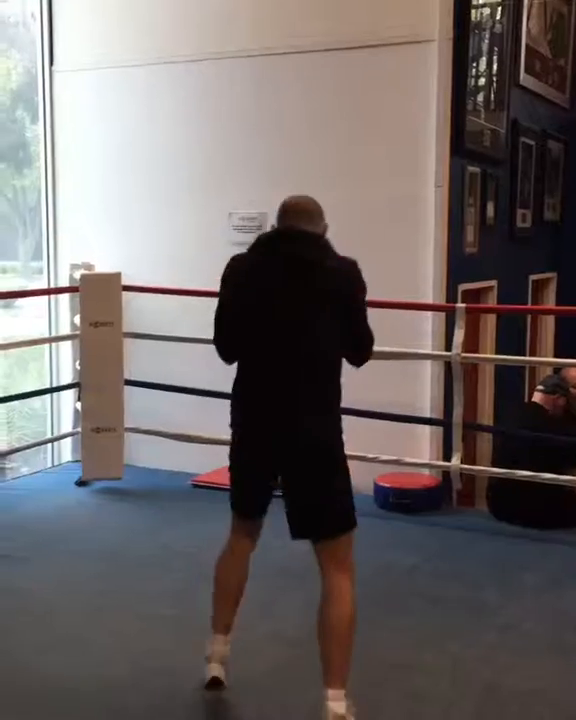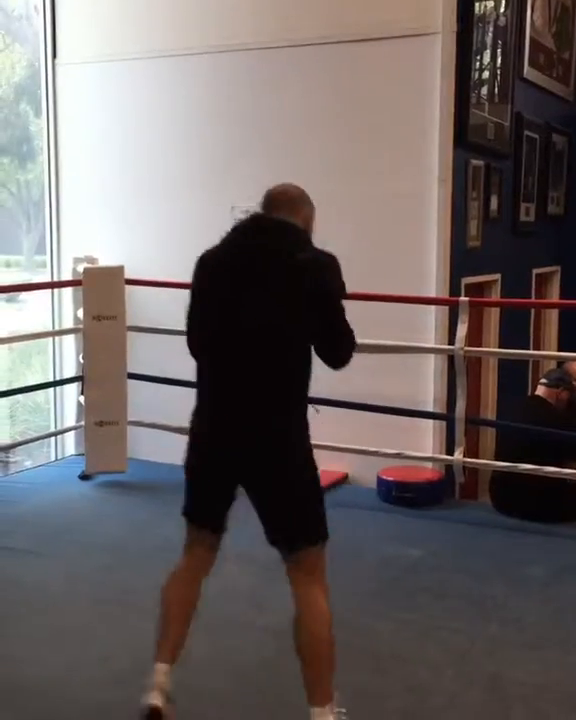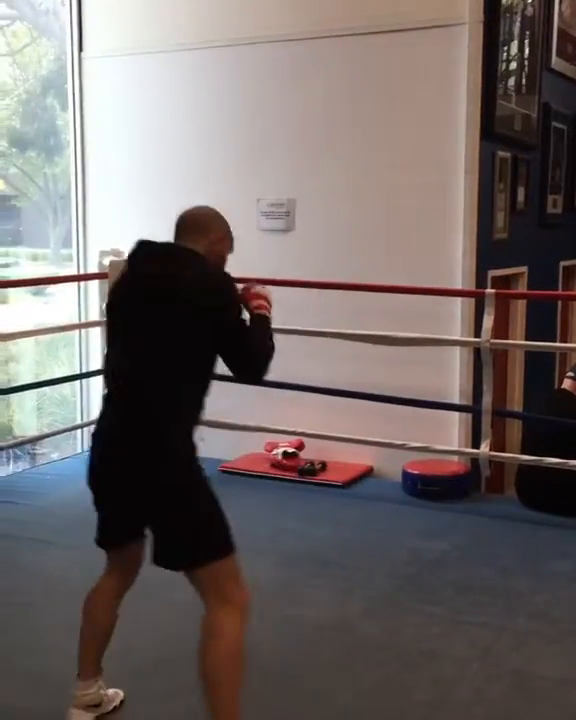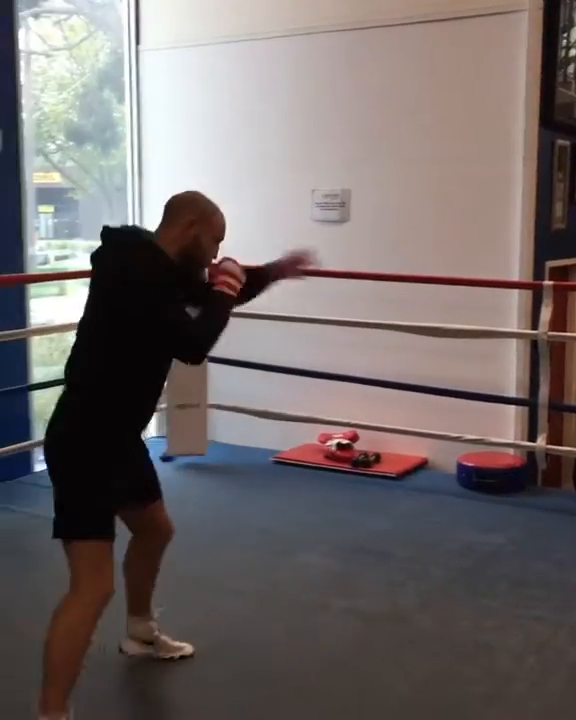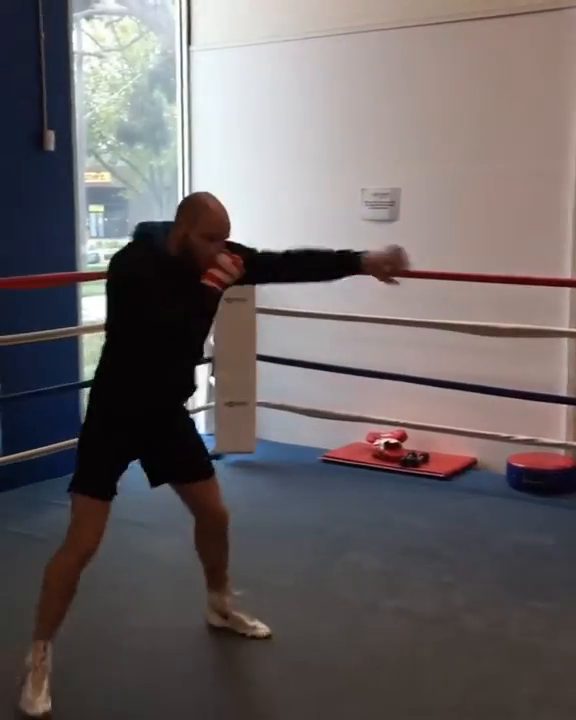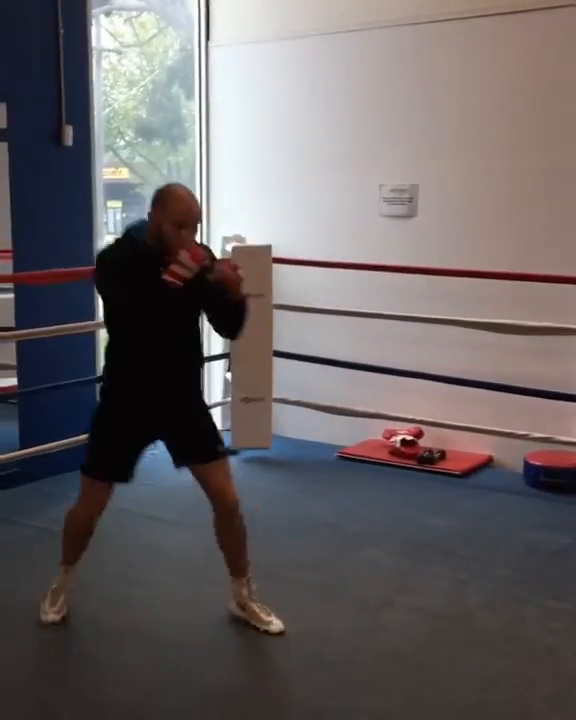
dt=0.4s
person 1, frame 1
left shoulder: (241, 269)
right shoulder: (343, 273)
left elbow: (226, 347)
right elbow: (360, 351)
left hip: (252, 426)
right hip: (314, 430)
left knee: (241, 536)
right knee: (337, 568)
left ankle: (217, 656)
person 1, frame 2
left shoulder: (212, 261)
right shoulder: (315, 266)
right elbow: (338, 353)
left hip: (212, 429)
right hip: (278, 436)
left knee: (195, 558)
right knee: (309, 579)
person 1, frame 3
left shoulder: (128, 281)
right shoulder: (210, 285)
right elbow: (252, 366)
right wrist: (259, 315)
left hip: (110, 450)
right hip: (162, 456)
left knee: (120, 568)
right knee: (228, 601)
person 1, frame 4
left shoulder: (151, 264)
right shoulder: (134, 271)
left elbow: (196, 305)
right elbow: (190, 345)
left wrist: (274, 271)
right wrist: (220, 294)
left hip: (115, 433)
right hip: (82, 441)
left knee: (156, 531)
right knee: (92, 587)
left ankle: (140, 631)
person 1, frame 5
left shoulder: (213, 259)
right shoulder: (133, 266)
left elbow: (289, 265)
right elbow: (154, 337)
left wrist: (364, 262)
right wrist: (207, 288)
left hip: (169, 412)
right hip: (113, 414)
left knee: (214, 516)
right knee: (82, 542)
left ankle: (220, 606)
right ankle: (39, 659)
person 1, frame 6
left shoulder: (202, 262)
right shoulder: (115, 261)
left elbow: (230, 329)
right elbow: (123, 328)
left wrist: (231, 294)
right wrist: (166, 282)
left hip: (184, 398)
right hip: (126, 402)
left knee: (227, 501)
right knee: (89, 508)
left ankle: (243, 596)
right ankle: (63, 582)
